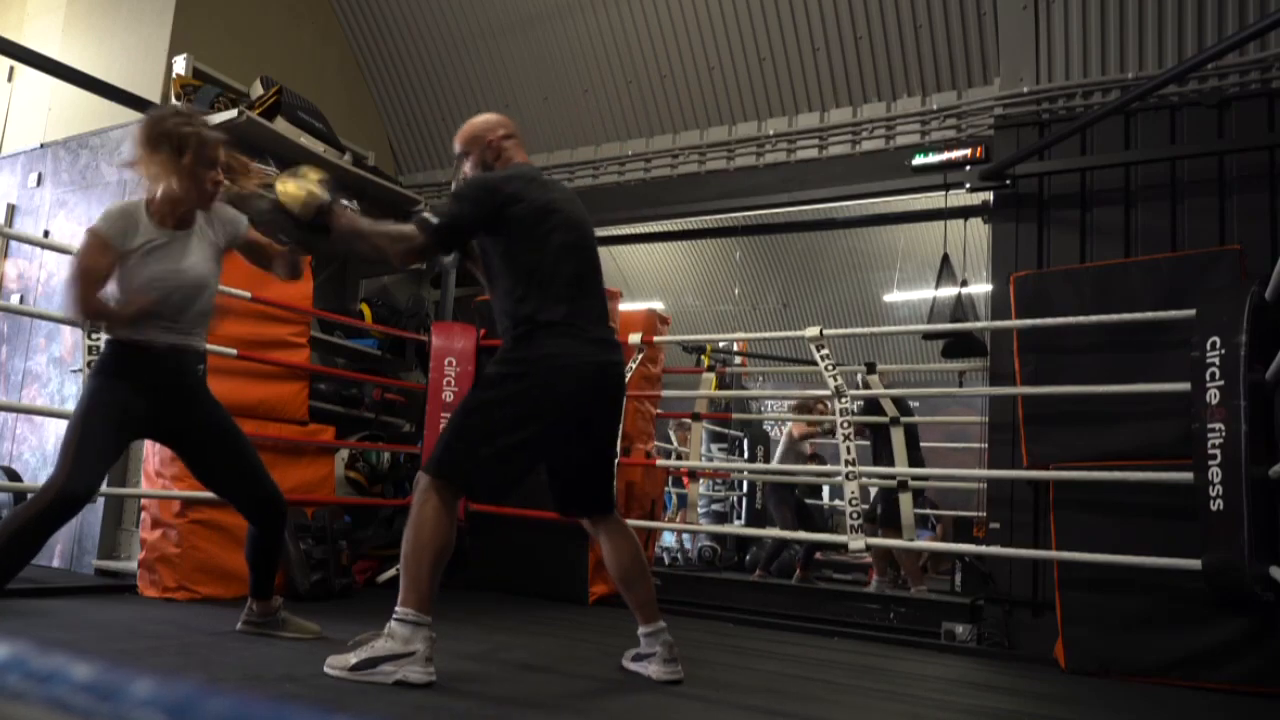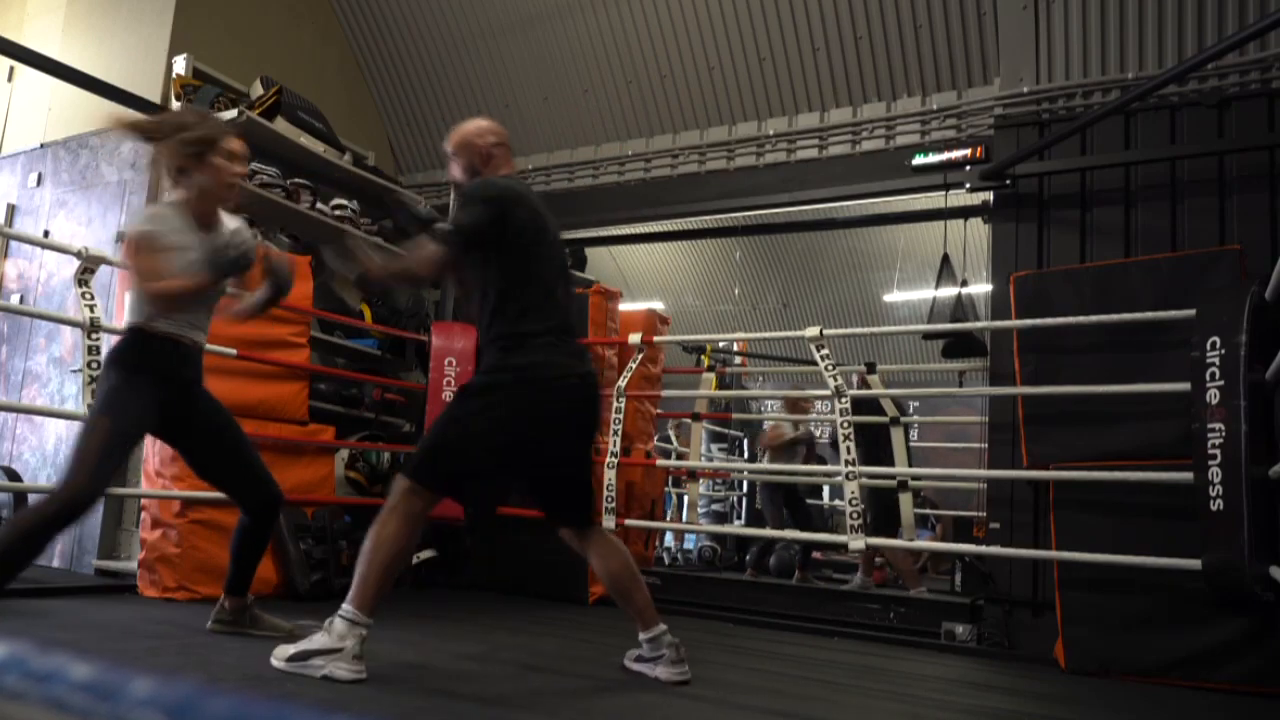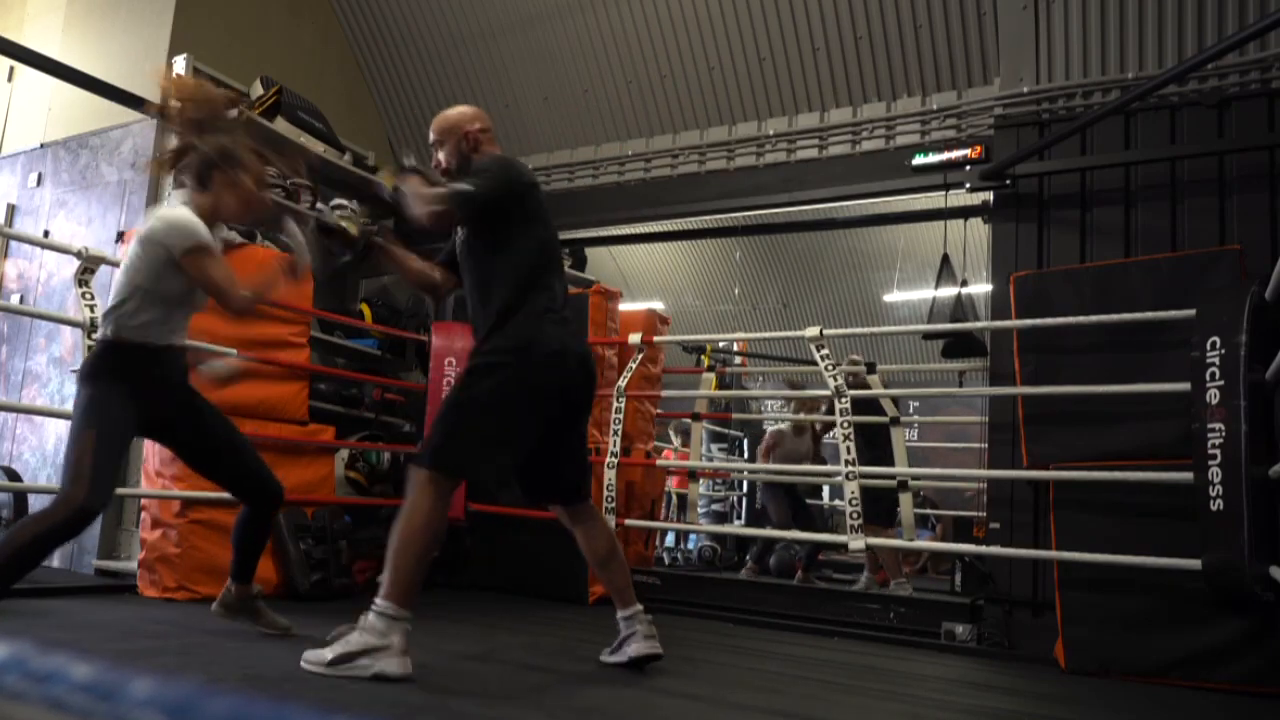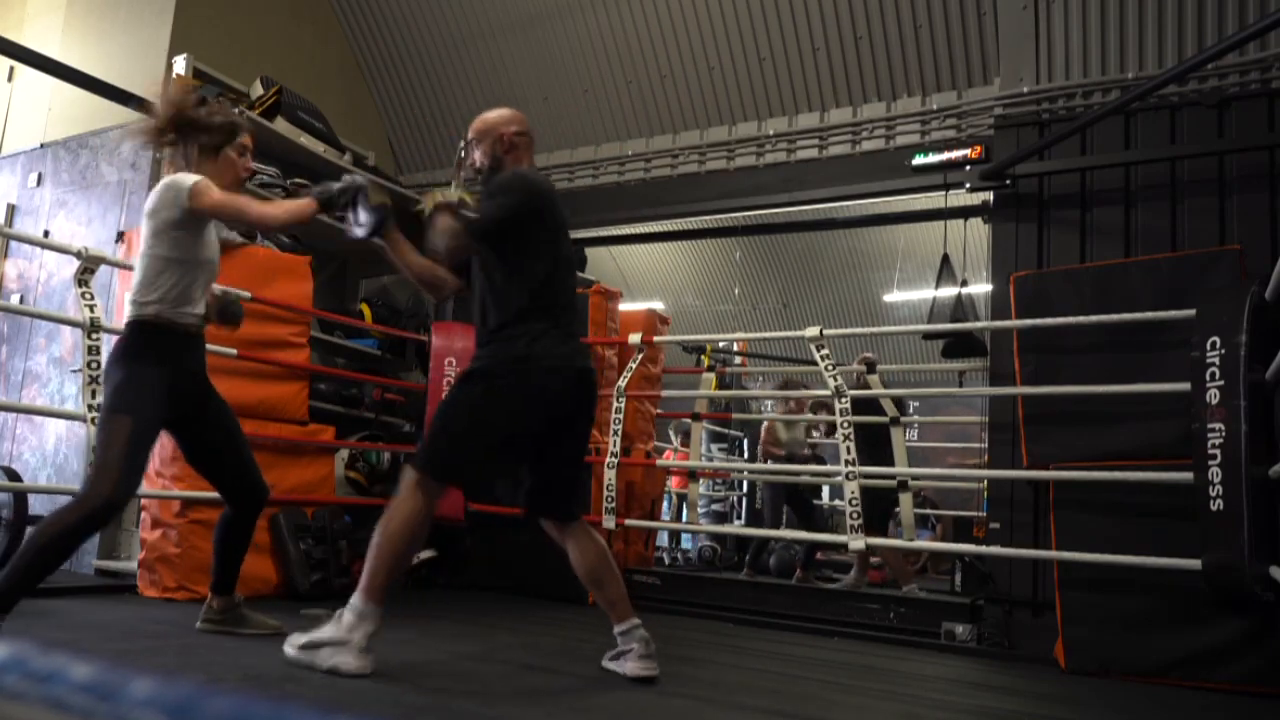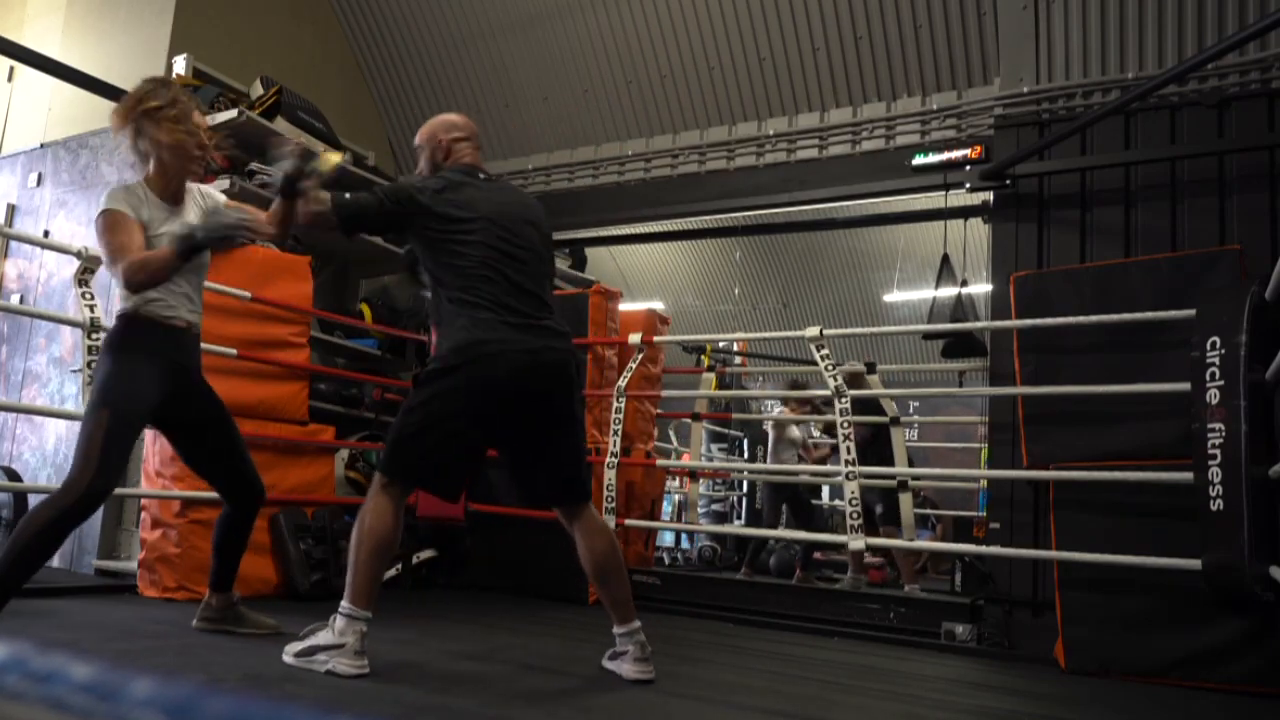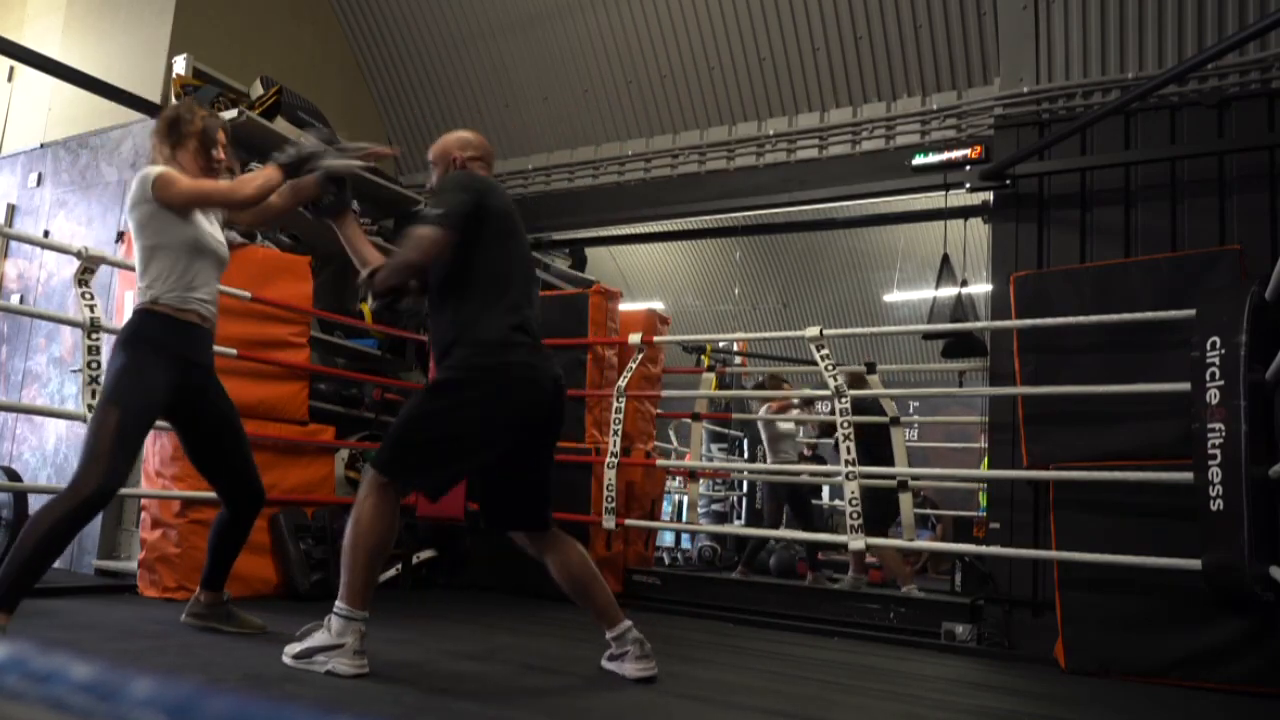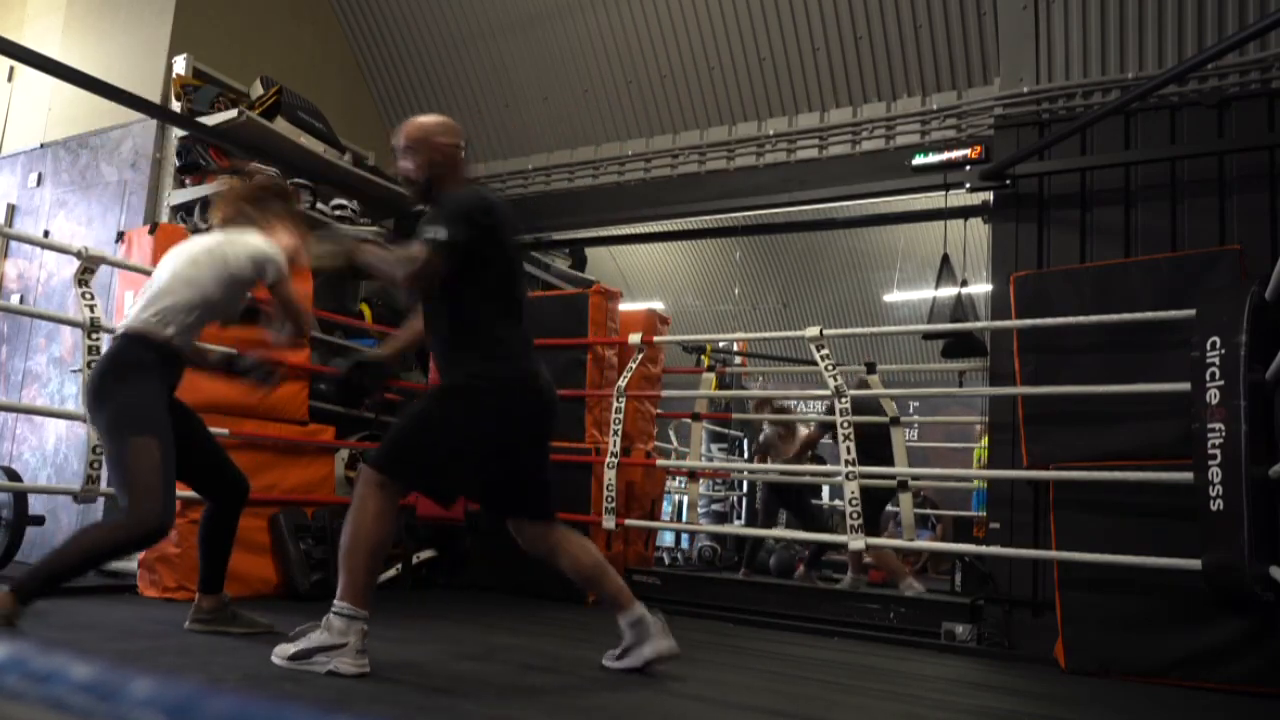
dt=0.7s
person 1, frame 1
left shoulder: (494, 189)
right shoulder: (563, 201)
left elbow: (408, 249)
left wrist: (329, 215)
right wrist: (473, 242)
left hip: (539, 367)
right hip: (599, 369)
left knee: (436, 484)
right knee: (598, 513)
left ankle: (407, 642)
right ankle: (657, 645)
person 1, frame 2
left shoulder: (493, 197)
right shoulder: (523, 208)
left elbow: (430, 263)
left wrist: (367, 265)
left hip: (519, 381)
right hip: (571, 385)
left knee: (410, 493)
right knee: (580, 526)
left ankle: (343, 640)
right ankle: (660, 647)
person 1, frame 3
left shoulder: (502, 172)
right shoulder: (483, 215)
left elbow: (431, 211)
right elbow: (438, 282)
left wrist: (408, 188)
right wrist: (378, 240)
left hip: (521, 358)
right hip: (565, 362)
left knee: (430, 478)
right knee: (571, 502)
left ankle: (382, 636)
right ankle: (636, 628)
person 1, frame 4
left shoulder: (522, 188)
right shoulder: (518, 204)
left elbow: (449, 239)
right elbow: (442, 282)
left wrist: (444, 214)
right wrist: (385, 229)
left hip: (519, 369)
right hip: (570, 375)
left knee: (419, 484)
right knee: (562, 517)
left ankle: (351, 632)
right ankle: (634, 643)
person 1, frame 5
left shoulder: (418, 195)
right shoulder: (528, 207)
left elbow: (316, 212)
left hip: (476, 362)
right hip: (551, 363)
left knee: (389, 487)
right knee: (575, 507)
left ankle: (347, 636)
right ankle: (631, 645)
person 1, frame 6
left shoulder: (467, 187)
right shoulder: (489, 217)
left elbow: (414, 255)
right elbow: (391, 276)
left wrist: (381, 275)
right wrist: (347, 223)
left hip: (483, 378)
right hip: (532, 386)
left knee: (379, 485)
right knee: (533, 532)
left ankle: (342, 637)
right ankle: (628, 643)
person 1, frame 7
left shoulder: (467, 204)
right shoulder: (452, 213)
left elbow: (415, 274)
right elbow: (436, 309)
right wrist: (380, 356)
left hip: (485, 387)
right hip: (518, 390)
left knee: (377, 481)
right knee: (535, 527)
left ankle: (343, 636)
right ankle: (641, 625)
person 2, frame 1
left shoulder: (218, 221)
right shoulder: (119, 222)
left elbow: (285, 266)
right elbow: (84, 303)
right wrist: (155, 310)
left hip: (187, 385)
right hip: (124, 378)
left knee: (268, 504)
right knee: (66, 494)
left ankle: (263, 607)
person 2, frame 2
left shoulder: (231, 229)
right shoulder: (157, 219)
left elbow: (260, 297)
right elbow: (150, 294)
left wrist: (274, 279)
right wrist: (222, 271)
left hip: (184, 383)
right hip: (137, 370)
left knee: (265, 500)
right knee: (75, 496)
left ankle: (235, 605)
person 2, frame 3
left shoulder: (193, 224)
right shoulder: (179, 225)
right elbow: (237, 303)
right wrist: (291, 262)
left hip: (167, 384)
right hip: (118, 379)
left knee: (265, 491)
right knee: (78, 507)
left ankle: (240, 596)
person 2, frame 4
left shoulder: (201, 201)
right shoulder: (179, 187)
right elbow: (265, 215)
left wrist: (203, 295)
right wrist: (324, 196)
left hip: (186, 366)
right hip: (147, 360)
left knee: (249, 495)
right knee: (106, 496)
left ankle: (221, 604)
person 2, frame 5
left shoulder: (201, 198)
right shoulder: (122, 201)
left elbow: (269, 225)
right elbow: (135, 273)
right wrist: (193, 238)
left hip: (184, 365)
right hip: (136, 355)
left knee: (247, 492)
right knee: (87, 488)
left ankle: (219, 602)
person 2, frame 6
left shoulder: (204, 209)
right shoulder: (151, 182)
left elbow: (261, 209)
right elbow: (237, 193)
left wrist: (305, 171)
right wrist: (286, 160)
left hip: (195, 363)
right hip: (149, 348)
left knee: (245, 494)
right knee: (94, 486)
left ankle: (207, 602)
person 2, frame 7
left shoulder: (207, 246)
right shoulder: (262, 250)
right elbow: (300, 326)
left wrist: (231, 363)
left hip: (146, 381)
right hip: (131, 377)
left knee: (231, 489)
right knee: (150, 520)
left ankle: (210, 604)
person 3, frame 1
left shoulder: (876, 399)
right shoulder: (895, 400)
left elbow: (859, 429)
left knee: (891, 531)
right knee: (873, 524)
left ankle: (919, 589)
right ankle: (879, 584)
person 3, frame 2
left shoulder: (861, 401)
right shoulder: (894, 403)
left knee: (884, 536)
right knee: (871, 529)
left ankle: (917, 590)
right ankle: (864, 578)
person 3, frame 3
left shoulder: (853, 393)
left hip: (877, 468)
right hip: (890, 467)
left knee: (875, 527)
right knee: (875, 525)
left ankle: (899, 585)
right ankle: (869, 579)
person 3, frame 4
left shoulder: (858, 399)
right shoulder: (892, 398)
right hip: (889, 471)
left knee: (874, 533)
right knee: (868, 529)
left ankle: (910, 588)
right ankle: (858, 576)
person 3, frame 5
left shoulder: (864, 401)
right shoulder: (861, 401)
left elbow: (860, 436)
left knee: (889, 531)
left ankle: (912, 587)
right ankle: (854, 578)
person 3, frame 6
left shoulder: (854, 405)
right shoulder: (885, 403)
left elbow: (825, 429)
left knee: (873, 537)
left ankle: (909, 589)
right ankle: (855, 577)
person 3, frame 7
right shoulder: (882, 405)
left elbow: (813, 437)
left wrist: (792, 460)
left knee: (868, 538)
left ankle: (909, 585)
right ankle: (854, 578)
person 4, frame 1
left shoulder: (804, 435)
right shoulder: (796, 425)
right elbow: (800, 435)
right wrist: (824, 429)
left hip: (791, 489)
right hip: (778, 487)
left knee: (817, 532)
right knee: (788, 532)
left ankle: (802, 574)
right ankle: (760, 574)
person 4, frame 2
left shoulder: (802, 430)
right shoulder: (780, 425)
left elbow: (805, 462)
right elbow: (765, 445)
left wrist: (810, 447)
right wrist: (794, 439)
left hip: (790, 485)
right hip: (771, 484)
left knee: (810, 529)
right knee: (776, 529)
left ankle: (801, 574)
right ankle: (752, 573)
person 4, frame 3
left shoulder: (810, 433)
right shoulder: (779, 432)
left elbow: (812, 460)
right elbow: (762, 455)
left hip: (791, 489)
right hip: (772, 487)
left knee: (816, 533)
right knee: (783, 525)
left ankle: (804, 573)
right ankle: (752, 567)
person 4, frame 4
left shoulder: (803, 424)
right shoulder: (773, 421)
left elbow: (805, 454)
right elbow: (764, 452)
right wrist: (790, 456)
left hip: (795, 483)
right hip: (776, 481)
left knee: (815, 528)
right knee: (772, 527)
left ankle: (802, 573)
right ankle: (749, 570)
person 4, frame 5
left shoulder: (799, 428)
right shoulder: (780, 414)
left elbow: (811, 457)
right elbow: (792, 417)
left wrist: (831, 450)
right wrist: (811, 409)
left hip: (793, 482)
right hip: (775, 478)
left knee: (812, 527)
right knee: (769, 525)
left ankle: (803, 573)
right ankle: (746, 570)
person 4, frame 6
left shoulder: (792, 413)
right shoulder: (766, 412)
right elbow: (784, 405)
right wrist: (801, 403)
left knee: (811, 527)
right knee: (771, 525)
left ankle: (813, 574)
right ankle: (742, 570)
person 4, frame 7
left shoulder: (798, 432)
right shoulder: (766, 436)
right elbow: (759, 465)
left hip: (796, 489)
right hip: (774, 488)
left knee: (823, 532)
right knee: (763, 527)
left ankle: (806, 570)
right ankle: (745, 571)
